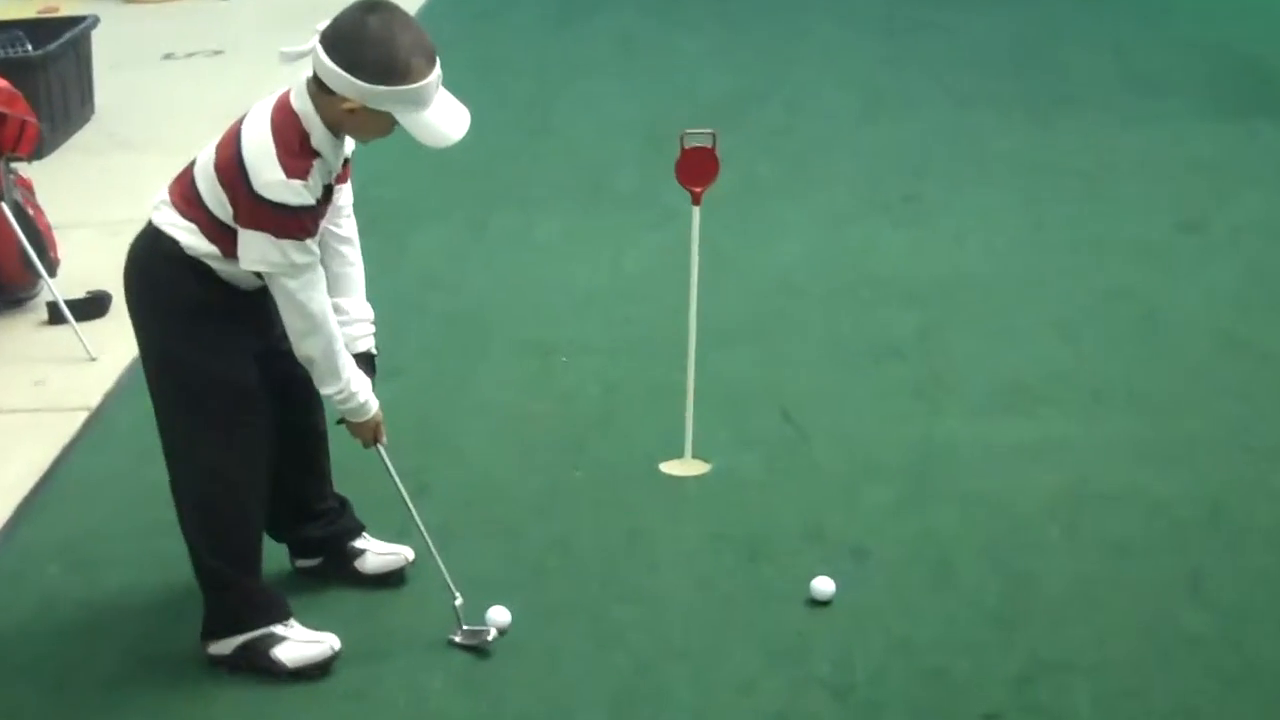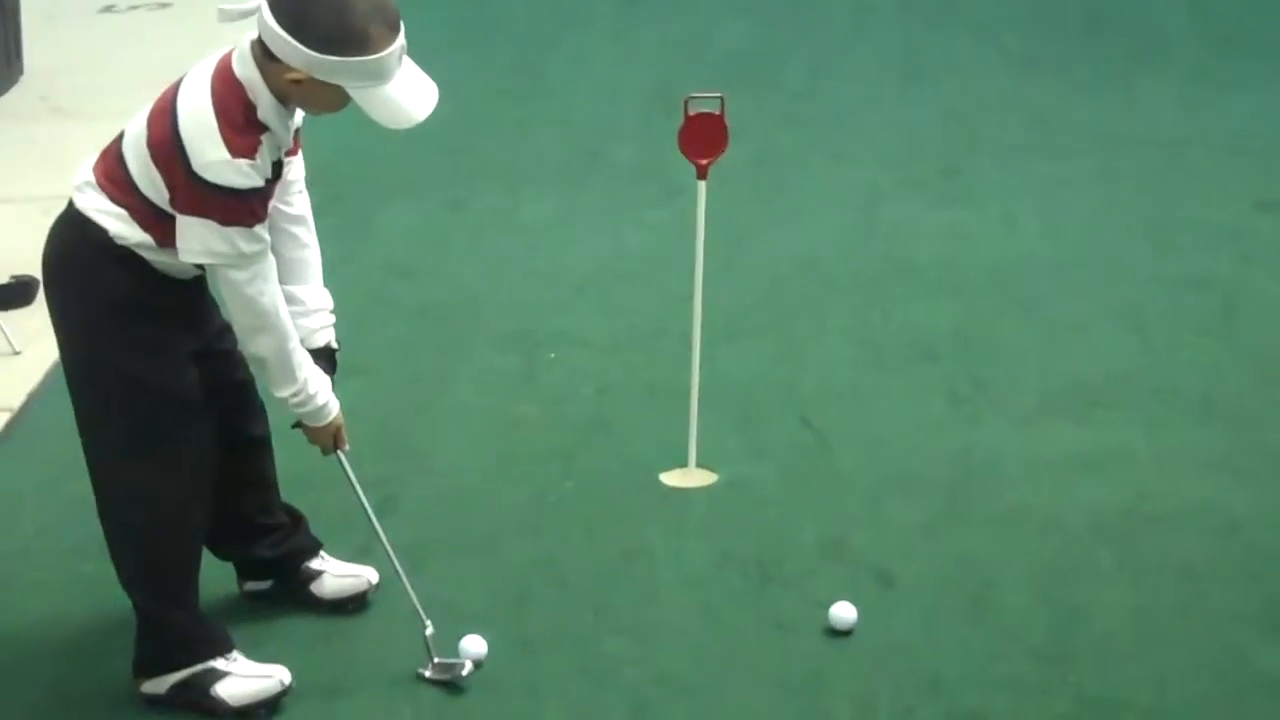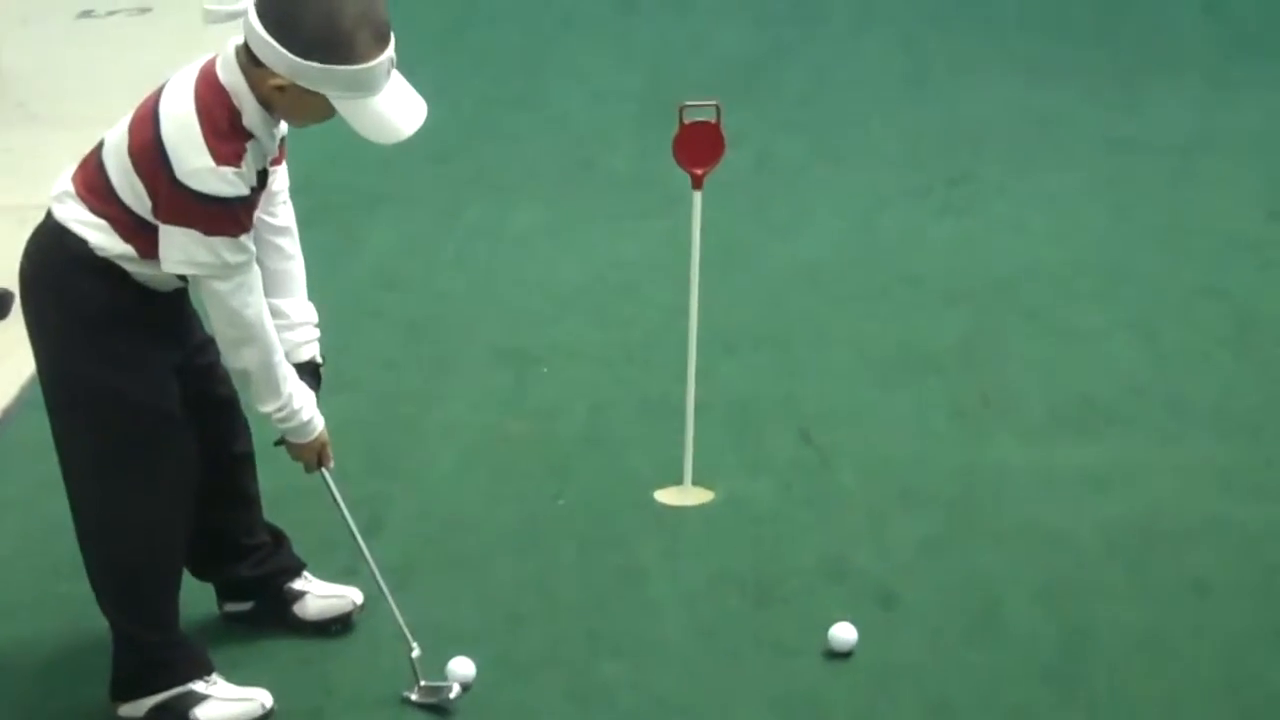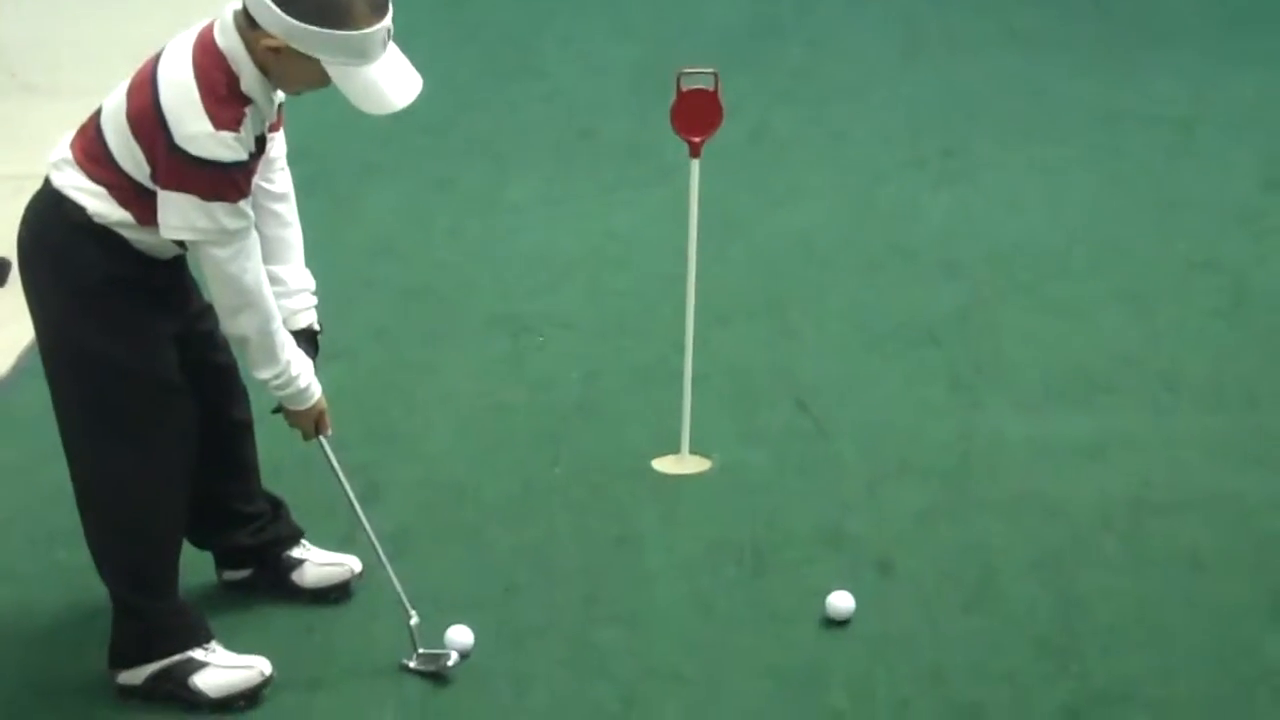
dt=0.4s
person 1, frame 1
left shoulder: (322, 118)
right shoulder: (279, 168)
left elbow: (338, 229)
right elbow: (302, 297)
left wrist: (360, 343)
right wrist: (354, 396)
left hip: (231, 276)
right hip: (180, 285)
left knee: (293, 405)
right knee: (226, 443)
left ankle: (322, 537)
right ankle: (239, 621)
person 1, frame 2
left shoulder: (266, 83)
right shoulder: (221, 147)
left elbow: (289, 208)
right elbow: (251, 291)
left wrist: (317, 340)
right wrist: (313, 399)
left hip: (166, 262)
right hip: (107, 275)
left knee: (232, 412)
right knee: (159, 456)
left ankle: (273, 557)
right ankle: (176, 655)
person 1, frame 3
left shoulder: (252, 87)
right shoulder: (205, 154)
left elbow: (273, 222)
right elbow: (236, 307)
left wrist: (302, 355)
right wrist: (296, 416)
left hip: (145, 277)
right hip: (87, 289)
left knee: (215, 429)
right knee: (138, 472)
left ankle: (256, 579)
person 1, frame 4
right shoulder: (202, 119)
left elbow: (270, 187)
right elbow: (234, 272)
left wrist: (299, 319)
right wrist: (296, 383)
left hip: (142, 243)
right hip: (85, 254)
left knee: (214, 394)
right knee: (138, 438)
left ankle: (253, 546)
right ankle: (152, 644)
